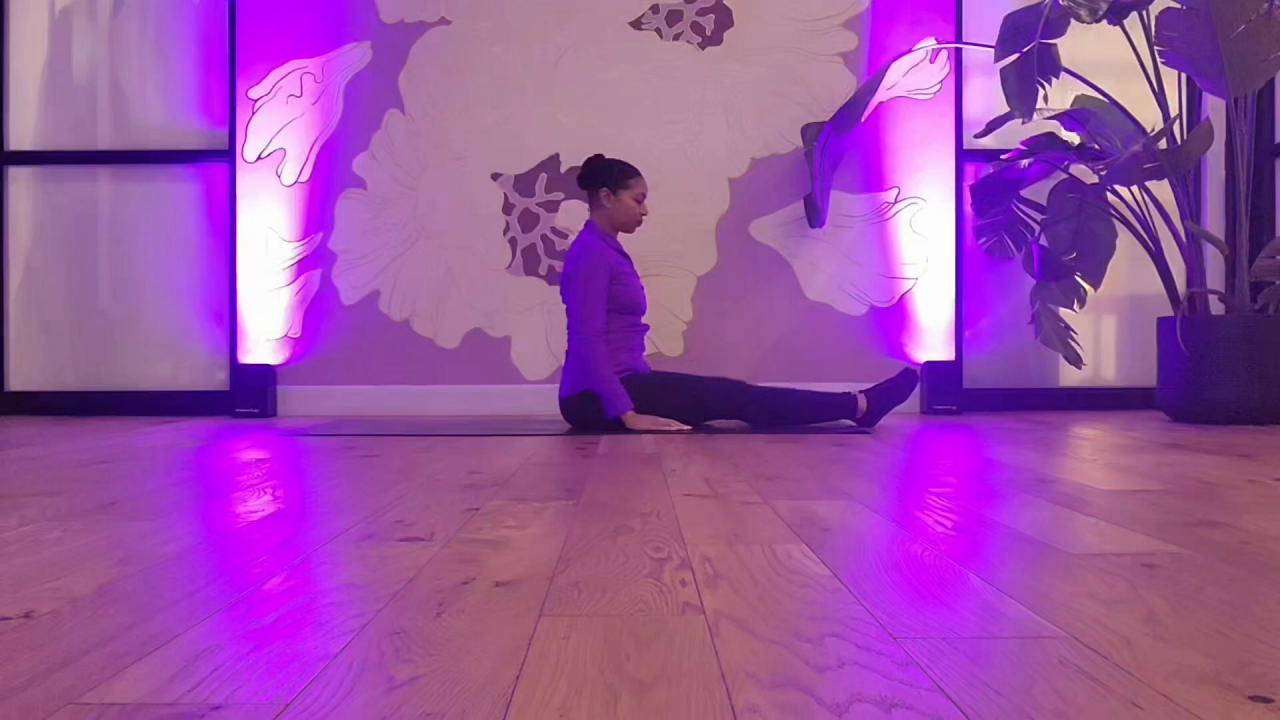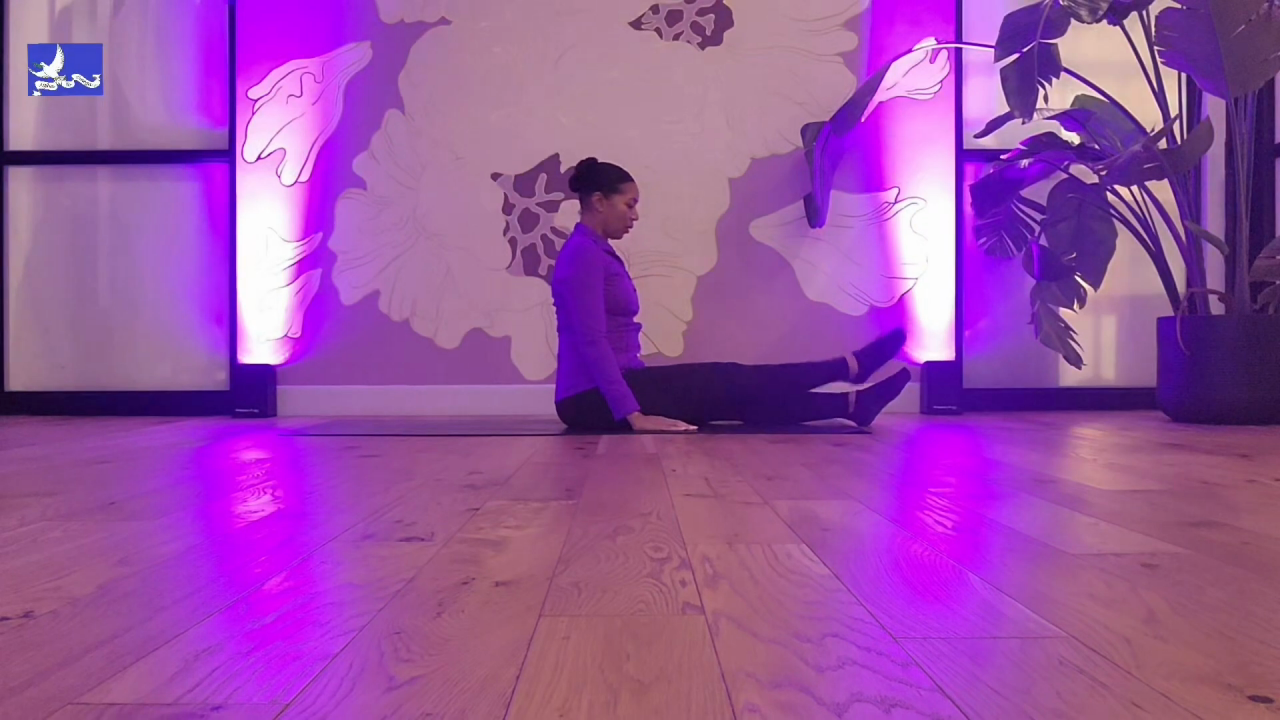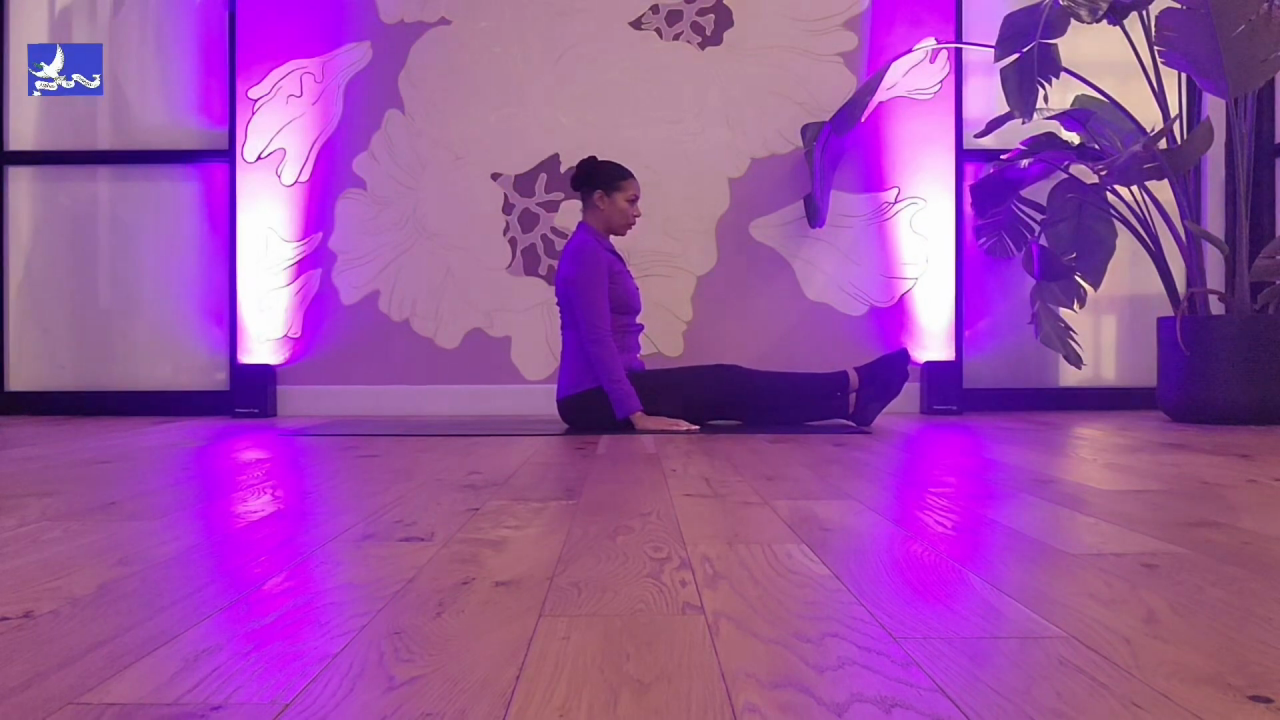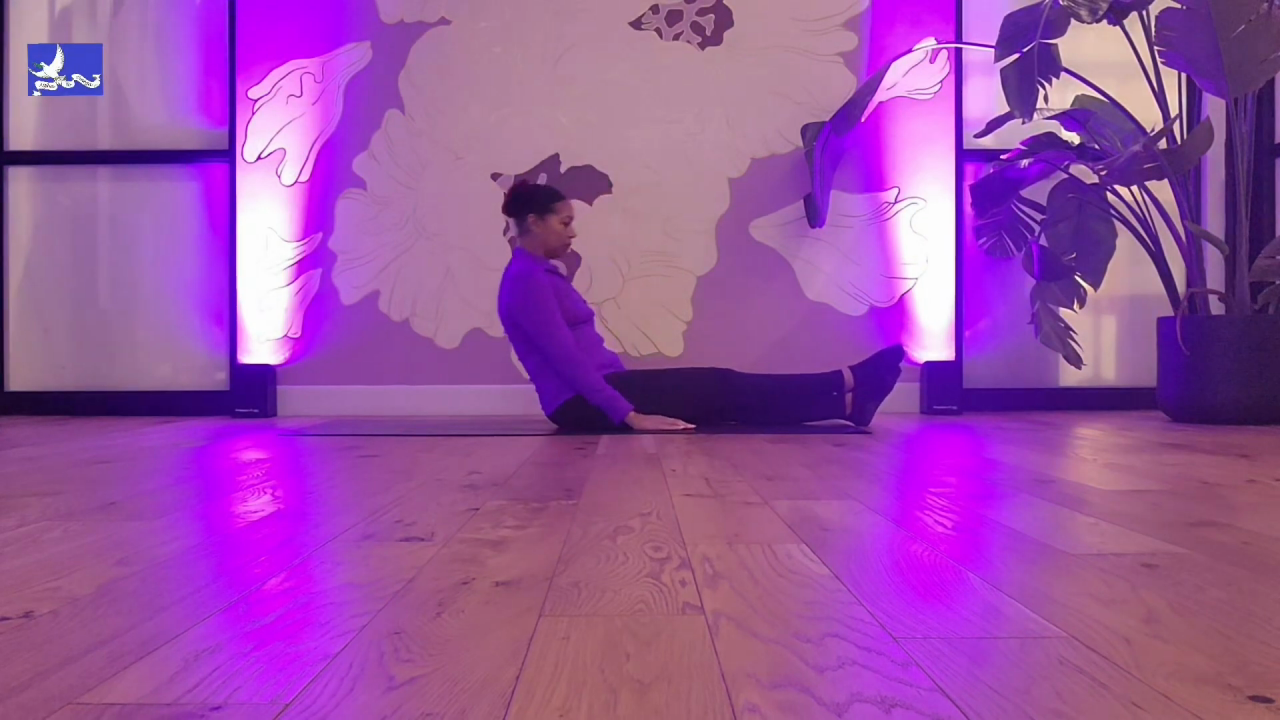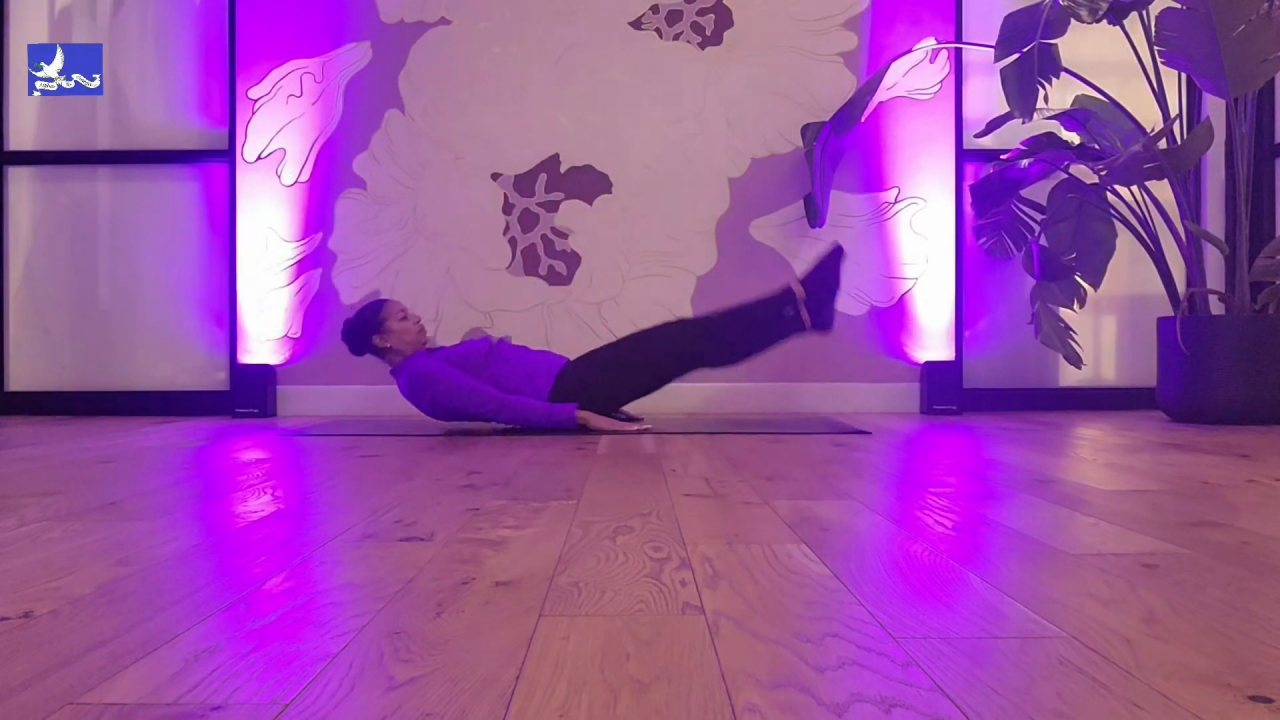
dt=1s
person 1, frame 1
left shoulder: (606, 250)
right shoulder: (590, 253)
right elbow: (588, 341)
left wrist: (636, 401)
right wrist: (628, 414)
left hip: (619, 386)
right hip: (597, 401)
left knee: (729, 391)
right knee: (731, 396)
left ankle: (854, 405)
right ankle: (858, 406)
person 1, frame 2
left shoulder: (596, 253)
right shoulder: (583, 254)
right elbow: (592, 341)
left wrist: (639, 401)
right wrist: (633, 415)
left hip: (605, 393)
right hip: (594, 400)
left knee: (730, 397)
right knee: (727, 380)
left ankle: (850, 404)
right ankle: (851, 365)
person 1, frame 3
left shoulder: (598, 251)
right shoulder: (585, 252)
right elbow: (597, 340)
left wrist: (642, 399)
right wrist: (636, 413)
left hip: (606, 393)
right hip: (595, 400)
left knee: (727, 392)
right knee: (726, 384)
left ankle: (849, 401)
right ankle: (851, 383)
person 1, frame 4
left shoulder: (540, 274)
right shoulder: (525, 279)
right elbow: (566, 359)
left wrist: (627, 403)
right wrist: (629, 416)
left hip: (595, 394)
right hip: (583, 406)
left knee: (718, 387)
right knee: (719, 389)
left ankle: (845, 393)
right ankle: (845, 389)
person 1, frame 5
left shoulder: (432, 363)
right shoulder: (420, 376)
right elbow: (497, 405)
left wrist: (583, 408)
right wrist: (581, 416)
left hip: (566, 381)
right hip: (566, 391)
left knee: (684, 341)
right knee: (685, 342)
left ankle: (797, 304)
right ankle: (797, 307)
